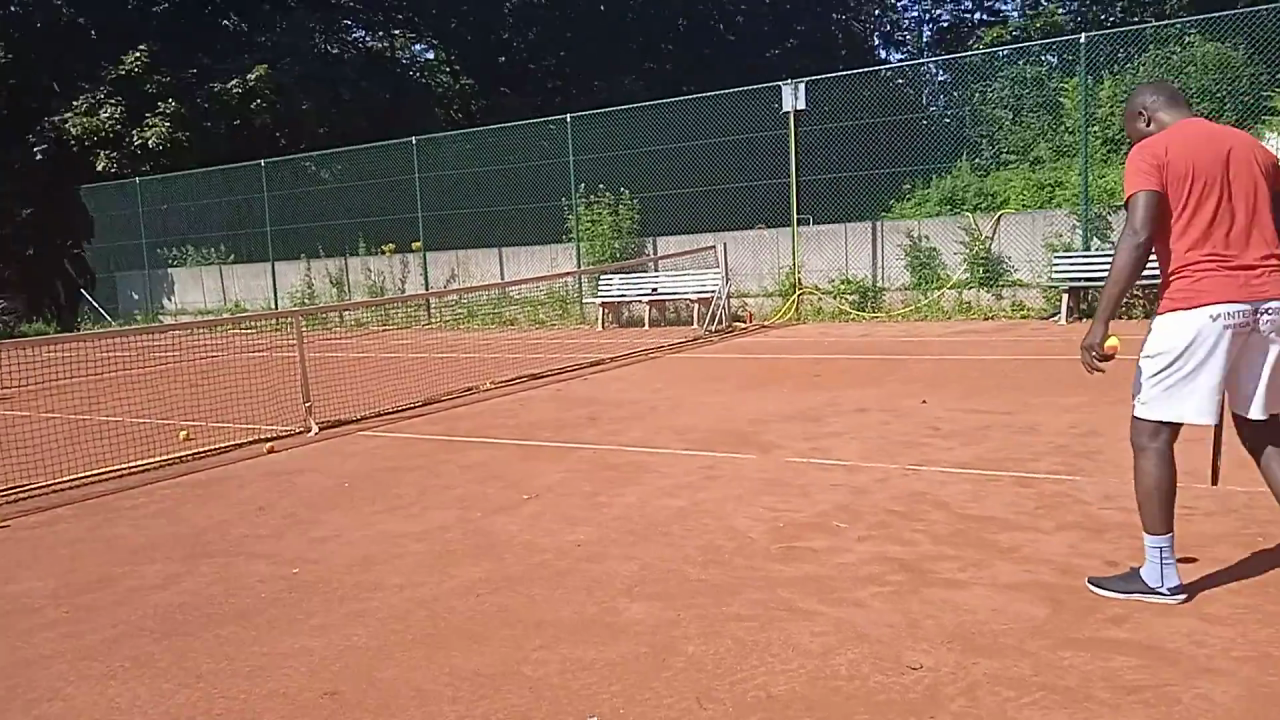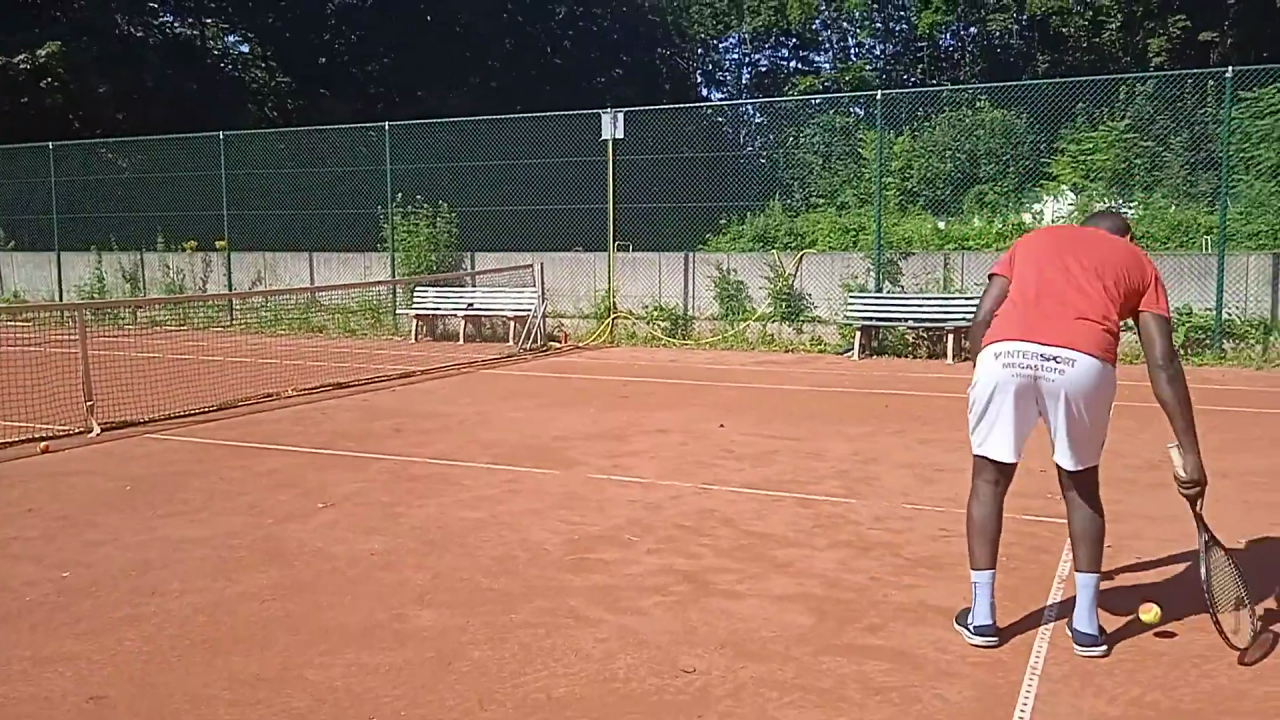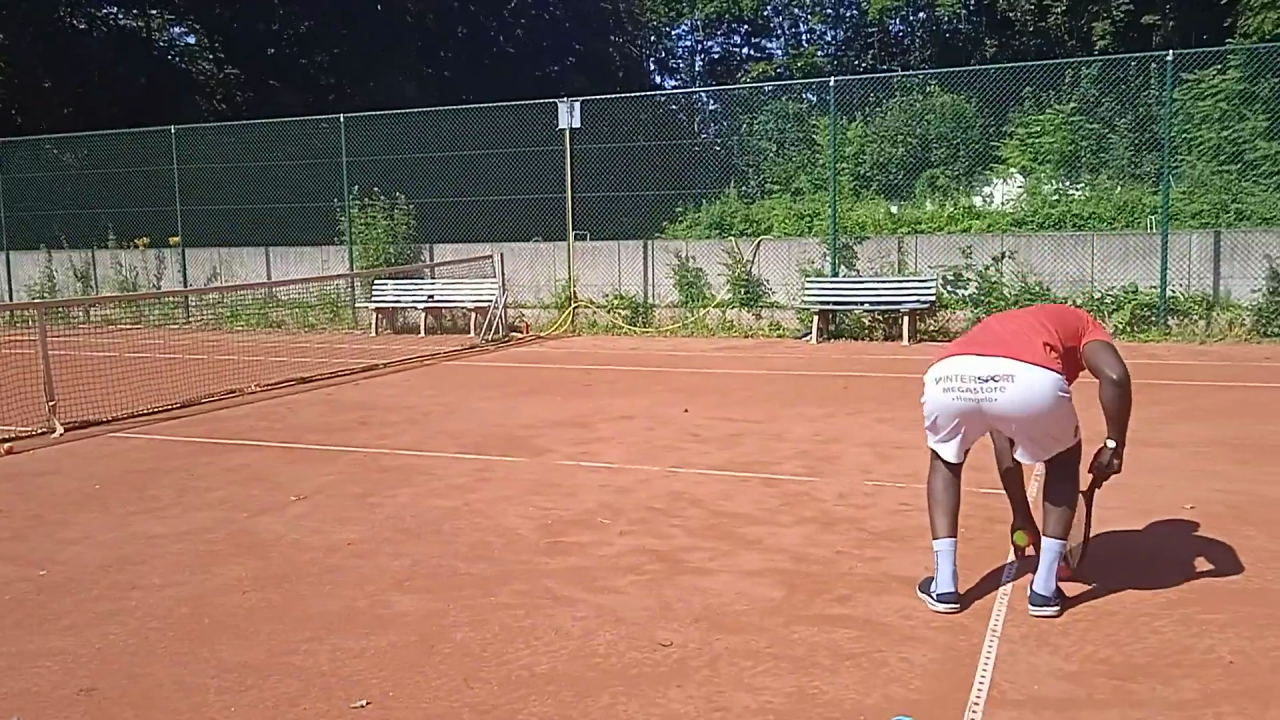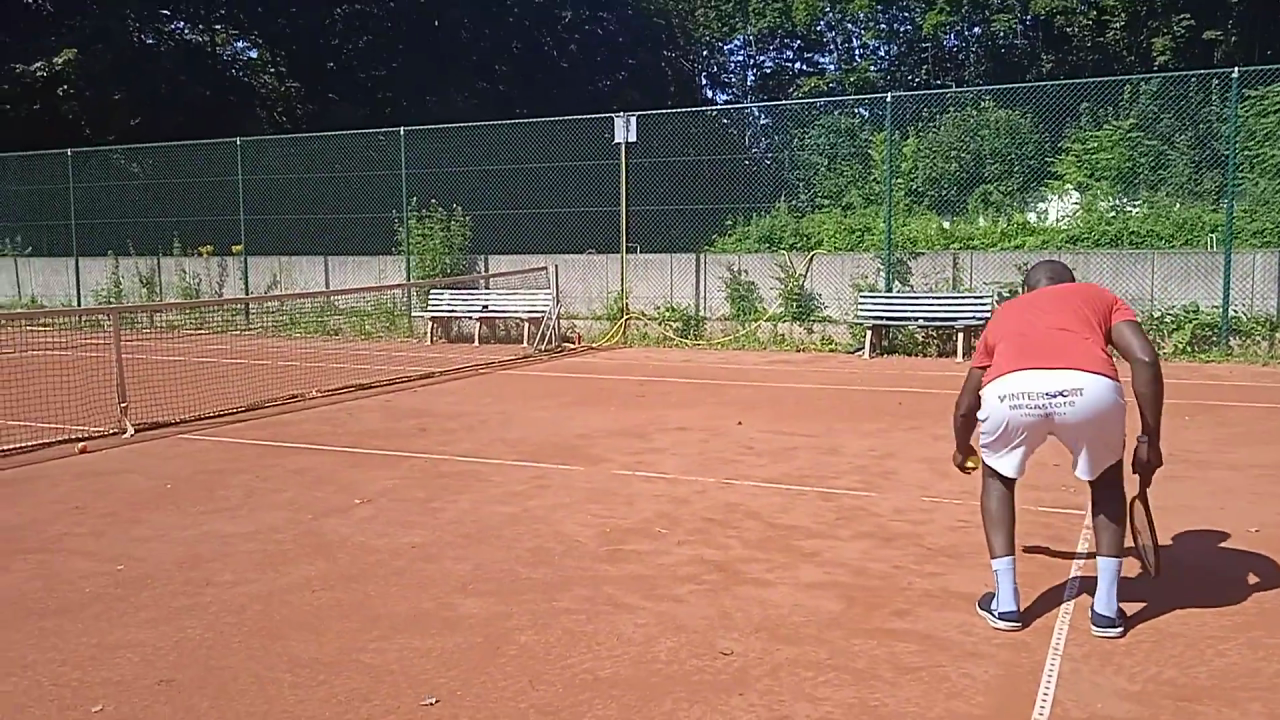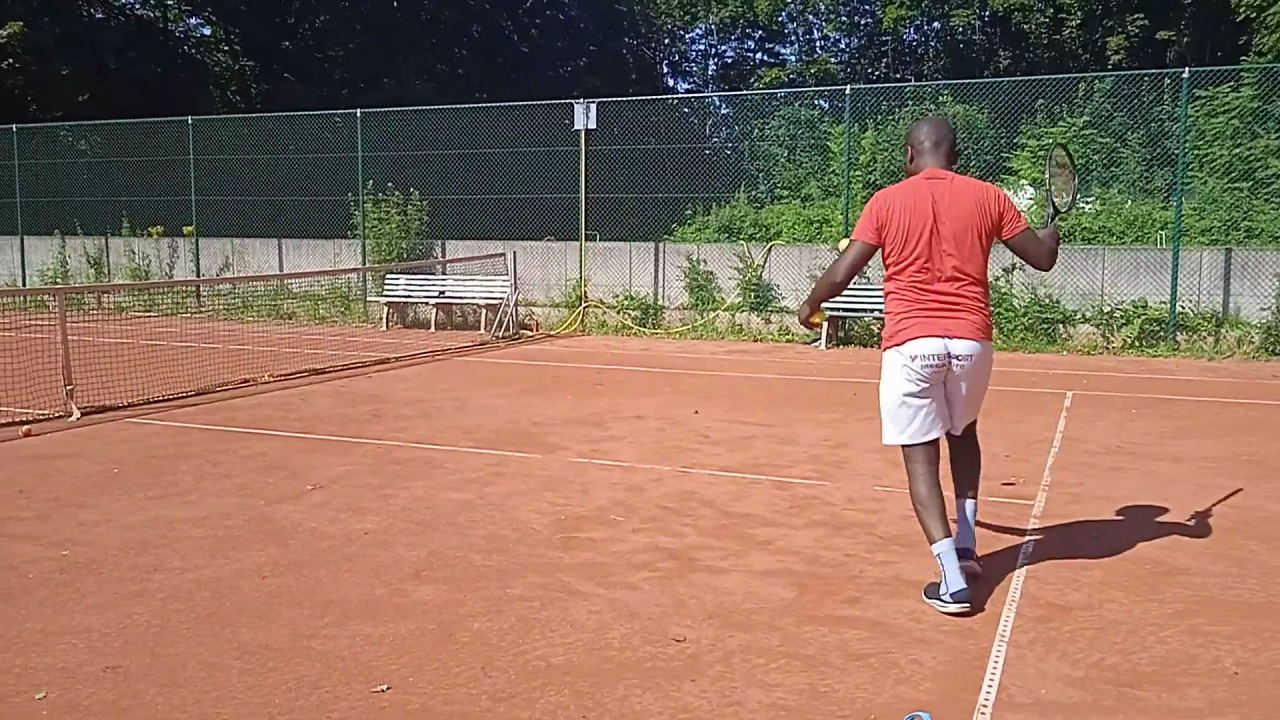
dt=0.7s
person 1, frame 1
left shoulder: (1150, 153)
left elbow: (1137, 239)
left wrist: (1100, 321)
left hip: (1193, 310)
left knee: (1151, 435)
left ankle: (1160, 573)
person 1, frame 2
left shoulder: (1031, 241)
right shoulder: (1139, 263)
left elbow: (983, 320)
right elbow: (1163, 363)
left wrist: (982, 391)
right wrist: (1190, 455)
left hip: (1008, 352)
right hip: (1085, 361)
left knee: (988, 480)
right knee: (1079, 485)
left ankle: (981, 616)
right ankle: (1086, 622)
person 1, frame 3
right shoulder: (1079, 322)
left elbow: (1004, 447)
right elbow: (1115, 376)
left wrist: (1022, 515)
right wrist: (1114, 445)
left hip: (949, 375)
right hip: (1033, 380)
left knee: (945, 460)
right knee: (1064, 459)
left ankle: (944, 582)
right ankle: (1045, 587)
person 1, frame 4
left shoulder: (1004, 311)
right shoulder: (1101, 297)
left elbow: (968, 401)
right elbow: (1146, 360)
left wrist: (962, 446)
right wrist: (1149, 439)
left hip: (1011, 389)
right hip: (1092, 387)
left knee: (998, 476)
right knee: (1106, 480)
left ankle: (1005, 600)
right ankle: (1106, 606)
person 1, frame 5
left shoulder: (886, 202)
right shoulder: (987, 196)
left elbow: (840, 275)
right elbow: (1042, 257)
left wrist: (809, 307)
right wrist: (1053, 235)
left hip: (911, 344)
right hip: (971, 342)
left knee: (922, 456)
right knee: (962, 433)
left ankle: (953, 582)
right ankle: (965, 542)
